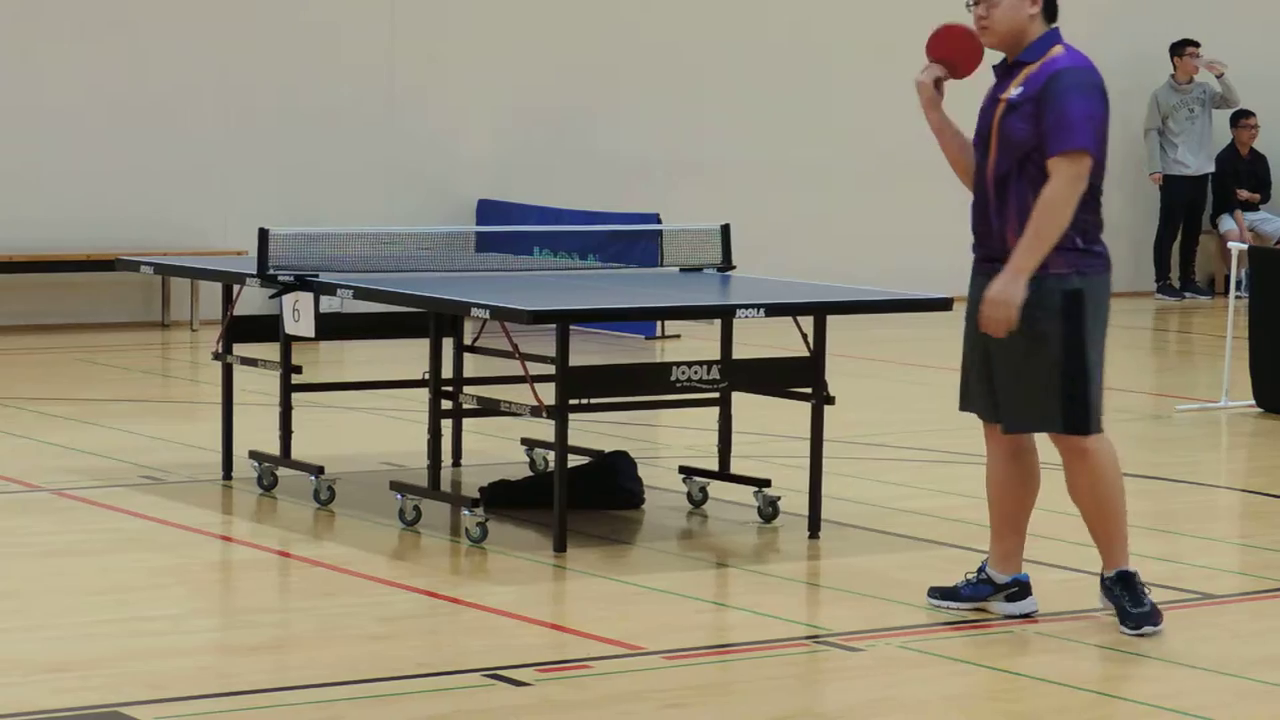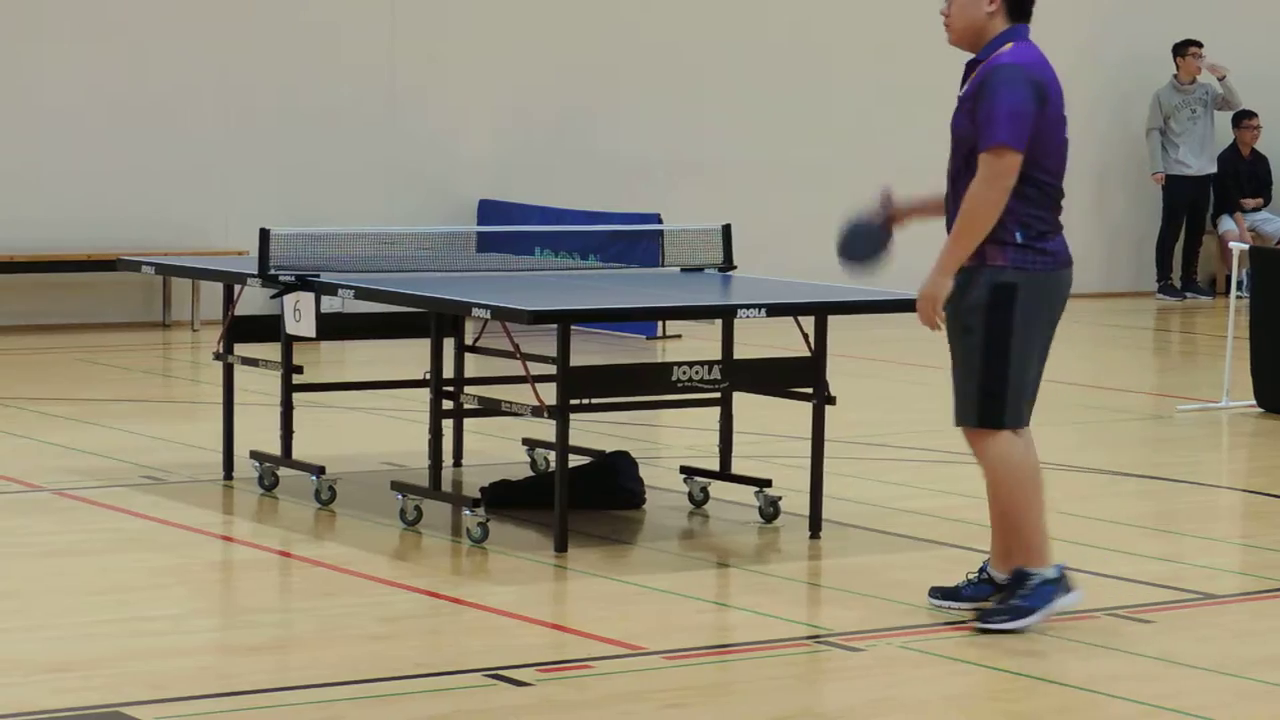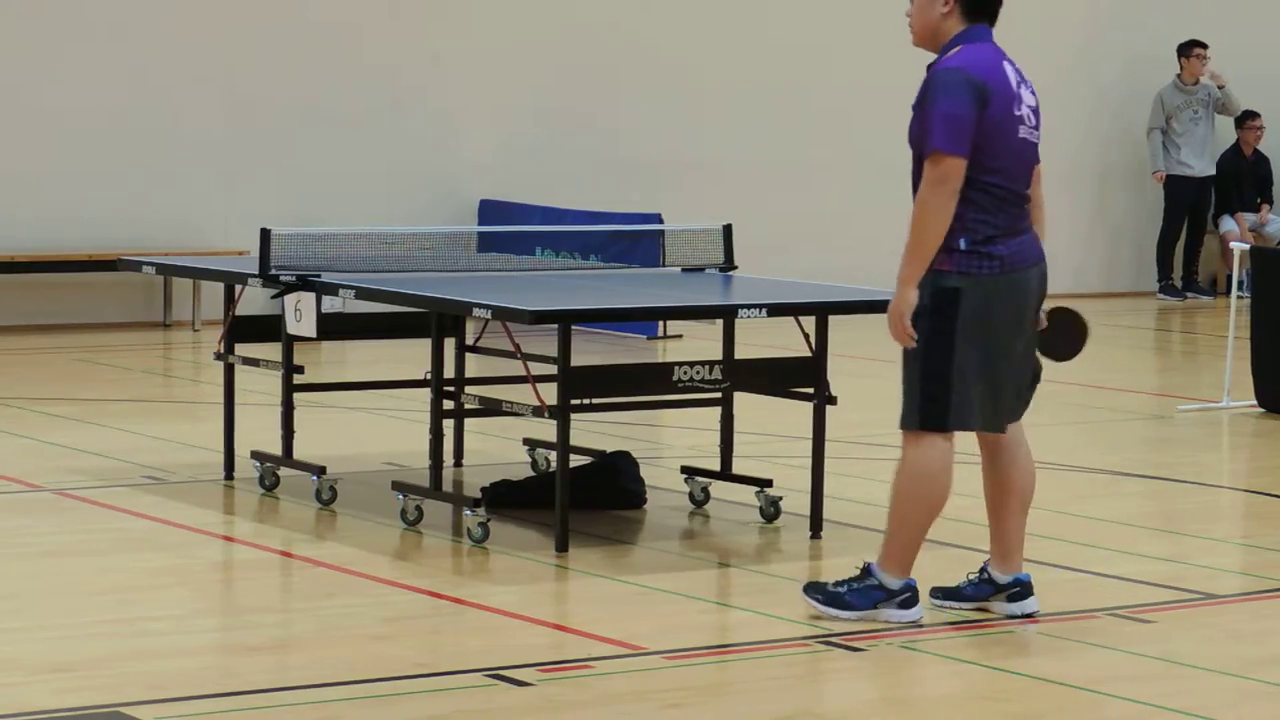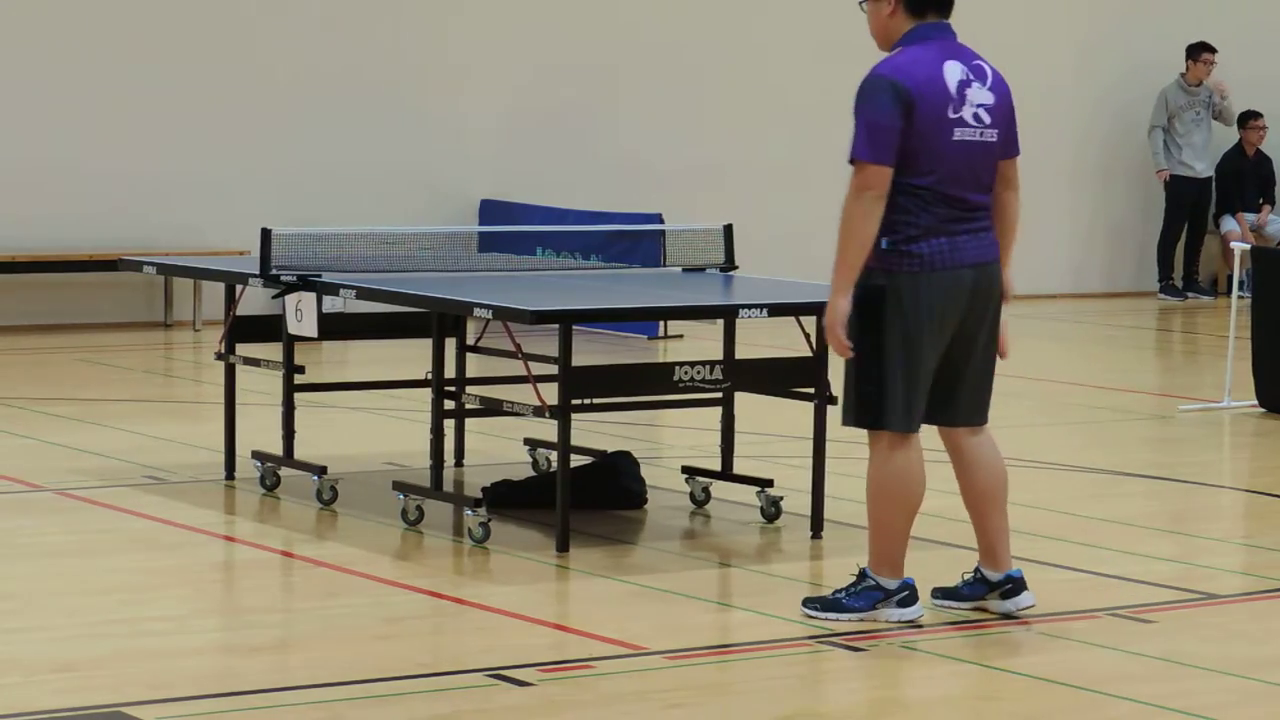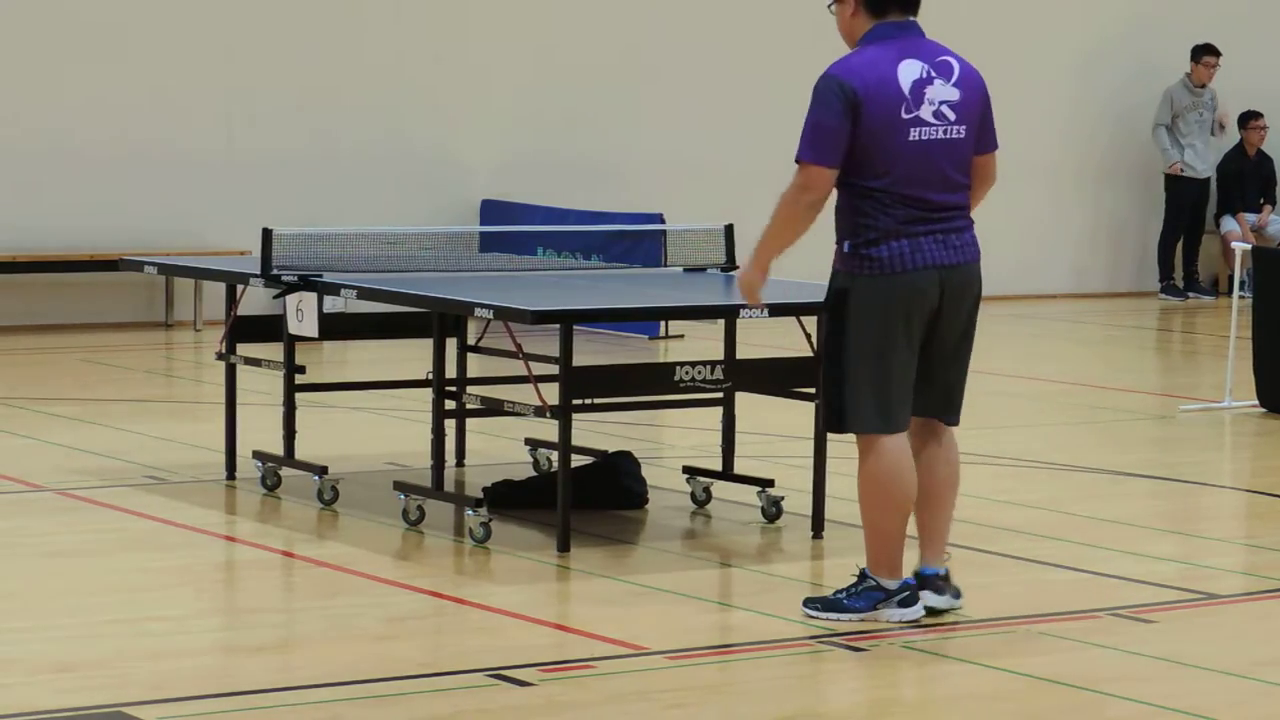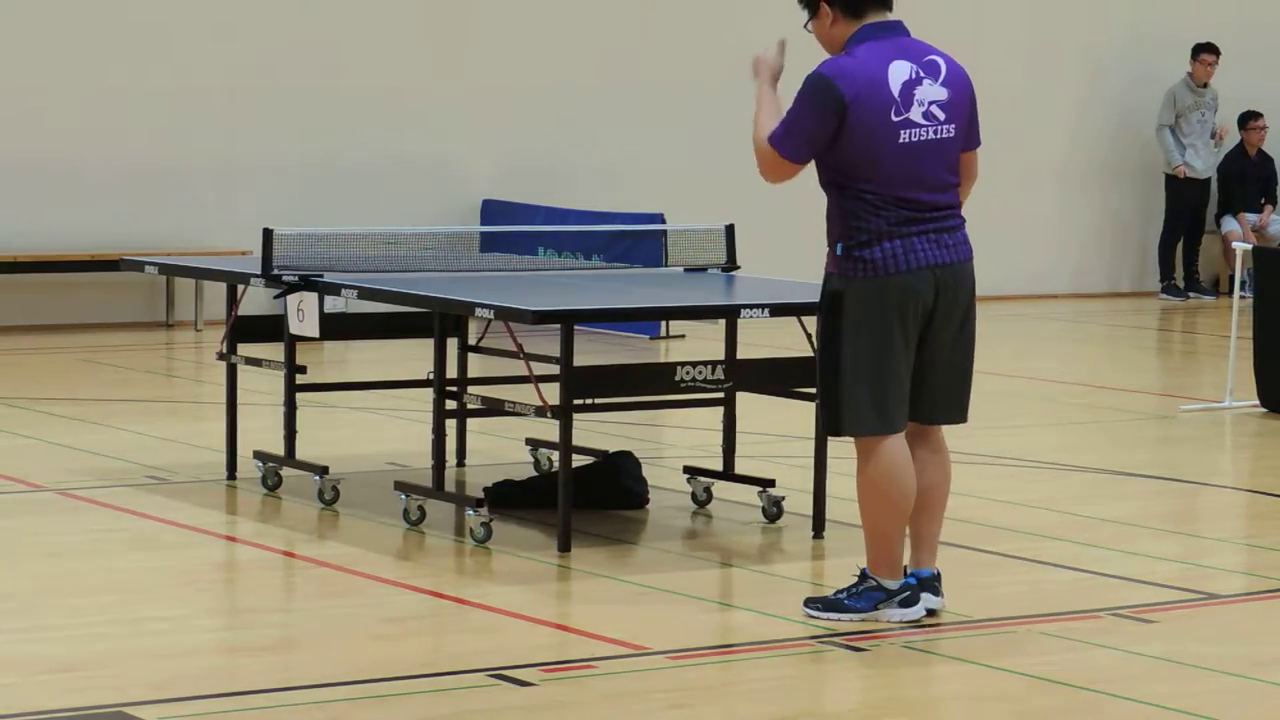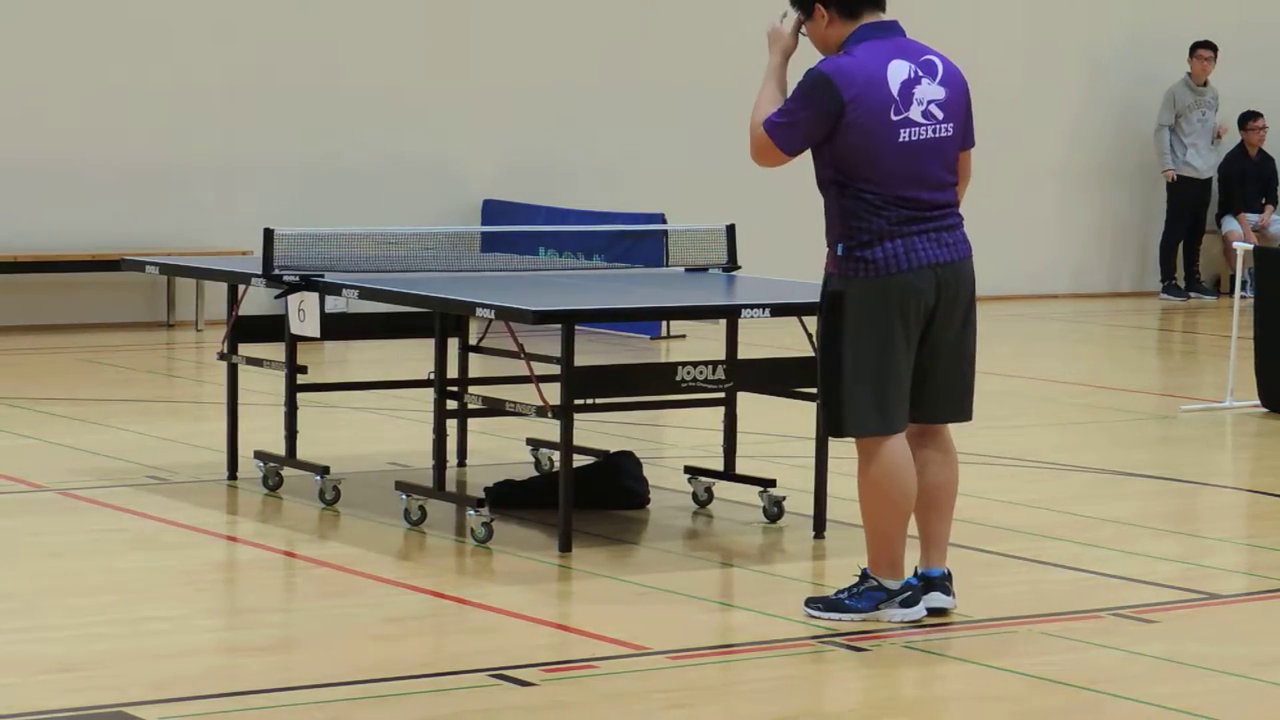
dt=0.3s
person 1, frame 1
left shoulder: (1068, 75)
right shoulder: (1008, 81)
left elbow: (1066, 183)
right elbow: (982, 177)
left wrist: (1015, 275)
right wrist: (934, 112)
left hip: (1059, 282)
right hip: (1006, 279)
left knee: (1075, 432)
right knee: (1003, 428)
left ankle: (1120, 575)
right ankle: (1004, 576)
person 1, frame 2
left shoulder: (1012, 70)
right shoulder: (996, 72)
left elbow: (996, 182)
left wrist: (943, 270)
right wrist: (918, 207)
left hip: (1009, 273)
right hip: (1001, 273)
left knee: (991, 426)
right knee: (998, 427)
left ankle: (1039, 572)
right ankle: (1006, 573)
person 1, frame 3
left shoulder: (955, 75)
right shoulder: (1010, 74)
left elbow: (942, 186)
left wrist: (908, 284)
right wrist: (1038, 279)
left hip: (967, 276)
right hip: (1017, 268)
left knee: (929, 430)
right knee: (999, 426)
left ankle: (890, 583)
right ankle: (1007, 577)
person 1, frame 4
left shoulder: (891, 77)
right shoulder: (988, 76)
left elbow: (869, 191)
right elbow: (1007, 186)
left wrist: (841, 291)
right wrist: (1001, 267)
left hip: (909, 274)
right hip: (975, 269)
left knee: (892, 431)
right knee: (966, 426)
left ankle: (887, 584)
right ankle: (1000, 574)
person 1, frame 5
left shoulder: (847, 78)
right shoulder: (964, 74)
left elbow: (811, 189)
right elbow: (984, 175)
left wrist: (760, 261)
left hip: (879, 273)
right hip: (957, 266)
left knee: (883, 430)
right knee: (931, 424)
left ankle: (887, 585)
right ankle: (933, 571)
person 1, frame 6
left shoulder: (836, 78)
right shoulder: (950, 71)
left elbow: (775, 166)
left wrist: (766, 83)
left hip: (873, 274)
right hip: (949, 266)
left knee: (880, 432)
right knee: (924, 427)
left ankle: (887, 586)
right ankle: (924, 572)
person 1, frame 7
left shoulder: (835, 78)
right shoulder: (946, 71)
left elbow: (764, 148)
left wrist: (777, 58)
left hip: (875, 274)
right hip: (949, 264)
left knee: (881, 432)
right knee: (928, 427)
left ankle: (888, 585)
right ankle: (935, 575)
person 2, frame 1
left shoulder: (1204, 91)
right shoulder: (1161, 94)
left elbow: (1233, 102)
right elbow: (1151, 133)
left wrist: (1220, 76)
right wrist: (1155, 168)
left hip: (1201, 172)
right hip: (1174, 173)
left knee: (1193, 230)
right knee: (1169, 229)
left ankle: (1188, 281)
right ankle: (1163, 283)
person 2, frame 2
left shoulder: (1207, 91)
right shoulder: (1163, 95)
left elbow: (1235, 105)
right elbow: (1153, 132)
left wrist: (1222, 78)
right wrist: (1157, 168)
left hip: (1203, 172)
right hip: (1176, 173)
left knee: (1196, 230)
right knee: (1171, 229)
left ankle: (1189, 281)
right ankle: (1164, 283)
person 2, frame 3
left shoulder: (1209, 92)
right shoulder: (1166, 94)
left elbow: (1234, 111)
right elbow: (1154, 131)
left wrist: (1222, 86)
right wrist: (1158, 165)
left hip: (1205, 173)
right hip: (1177, 173)
left knee: (1198, 230)
right knee: (1172, 229)
left ankle: (1190, 281)
right ankle: (1165, 283)
person 2, frame 4
left shoulder: (1210, 93)
right shoulder: (1169, 93)
left elbow: (1229, 121)
right elbow: (1156, 129)
left wrist: (1223, 99)
right wrist: (1161, 163)
left hip: (1204, 173)
right hip: (1179, 173)
left knee: (1198, 230)
right knee: (1173, 229)
left ankle: (1191, 281)
right ankle: (1165, 283)
person 2, frame 5
left shoulder: (1211, 95)
right shoulder: (1173, 92)
left elbow: (1210, 130)
right elbow: (1159, 128)
left wrist: (1220, 125)
right wrist: (1171, 158)
left hip: (1204, 172)
right hip: (1179, 173)
left knee: (1196, 230)
right knee: (1174, 229)
left ankle: (1191, 281)
right ankle: (1166, 283)
person 2, frame 6
left shoulder: (1213, 95)
right shoulder: (1176, 92)
right elbow: (1163, 129)
left wrist: (1218, 134)
right wrist: (1175, 161)
left hip: (1204, 173)
right hip: (1180, 174)
left knee: (1196, 231)
right knee: (1174, 229)
left ankle: (1192, 281)
right ankle: (1167, 283)
person 2, frame 7
left shoulder: (1213, 94)
right shoulder: (1175, 92)
right elbow: (1162, 129)
left wrist: (1219, 134)
right wrist: (1167, 164)
left hip: (1205, 173)
right hip: (1181, 172)
left knee: (1196, 231)
right knee: (1175, 229)
left ankle: (1193, 281)
right ankle: (1168, 283)
person 3, frame 1
left shoulder: (1260, 159)
right shoulder: (1224, 159)
right elbow: (1228, 198)
left wrist: (1249, 196)
right wrist: (1243, 229)
left hip: (1254, 212)
right hip: (1228, 212)
right knee: (1232, 236)
person 3, frame 2
left shoulder: (1261, 160)
right shoulder: (1225, 160)
right elbow: (1228, 199)
left wrist: (1254, 202)
right wrist: (1243, 230)
left hip: (1255, 213)
right hip: (1228, 213)
right knee: (1230, 237)
right ankle: (1234, 280)
person 3, frame 3
left shoulder: (1263, 160)
right shoulder: (1227, 160)
right elbow: (1229, 199)
left wrist: (1264, 211)
right wrist: (1244, 230)
left hip: (1256, 213)
right hip: (1230, 214)
right knee: (1231, 237)
right ankle: (1234, 280)
person 3, frame 4
left shoulder: (1265, 161)
right shoulder: (1229, 160)
left elbow: (1269, 195)
right elbow: (1230, 199)
left wrist: (1264, 213)
right wrist: (1245, 230)
left hip: (1257, 213)
right hip: (1231, 214)
right knee: (1232, 237)
right ankle: (1235, 280)
person 3, frame 5
right shoulder: (1230, 160)
right elbow: (1232, 200)
right wrist: (1246, 231)
left hip: (1259, 213)
right hip: (1232, 214)
right knee: (1232, 237)
right ankle: (1236, 279)
person 3, frame 6
right shoulder: (1231, 161)
right elbow: (1232, 200)
right wrist: (1247, 231)
left hip: (1259, 213)
right hip: (1232, 214)
right knee: (1233, 238)
right ankle: (1237, 279)
person 3, frame 7
right shoulder: (1231, 161)
right elbow: (1233, 200)
right wrist: (1247, 231)
left hip: (1260, 214)
right hip: (1233, 214)
right knee: (1233, 237)
right ankle: (1237, 279)
